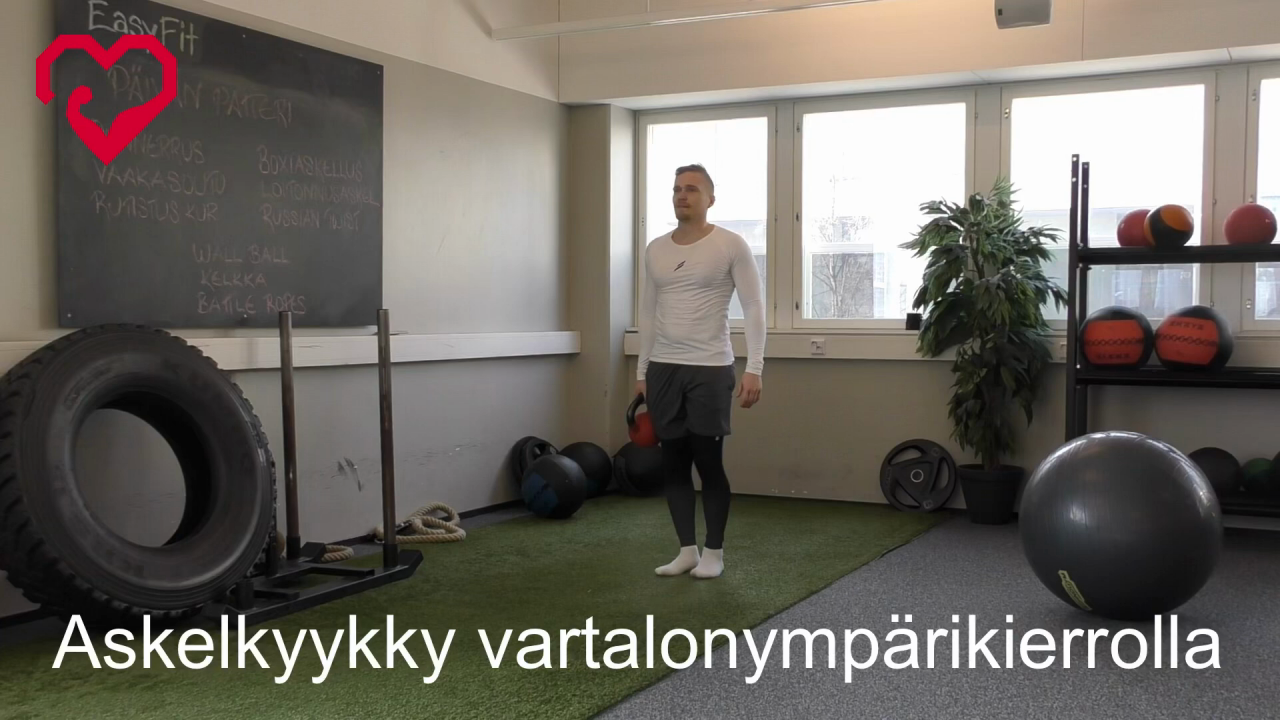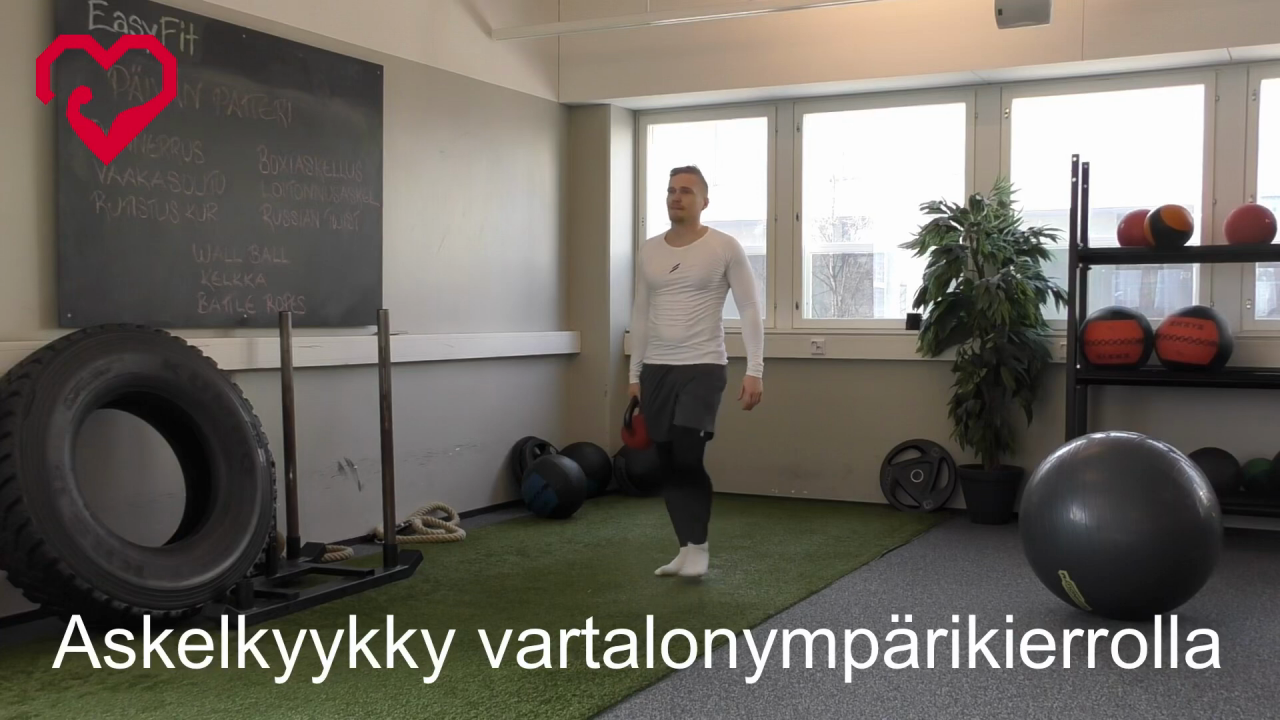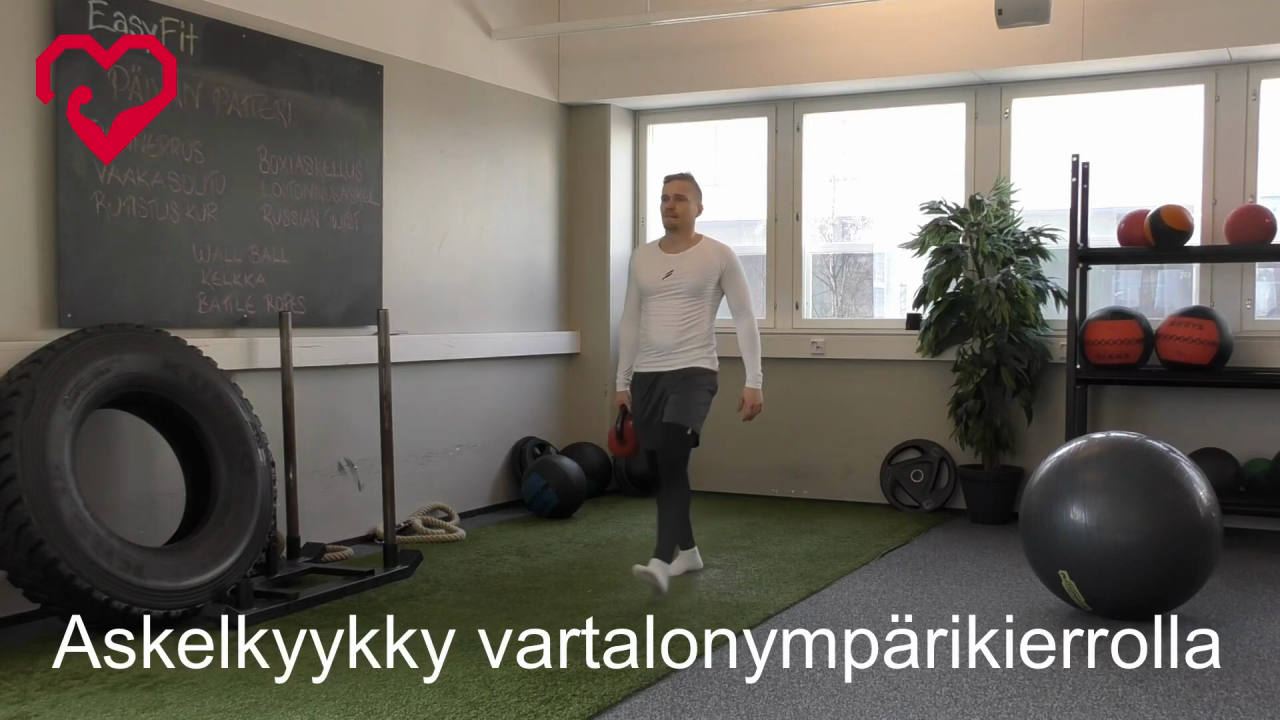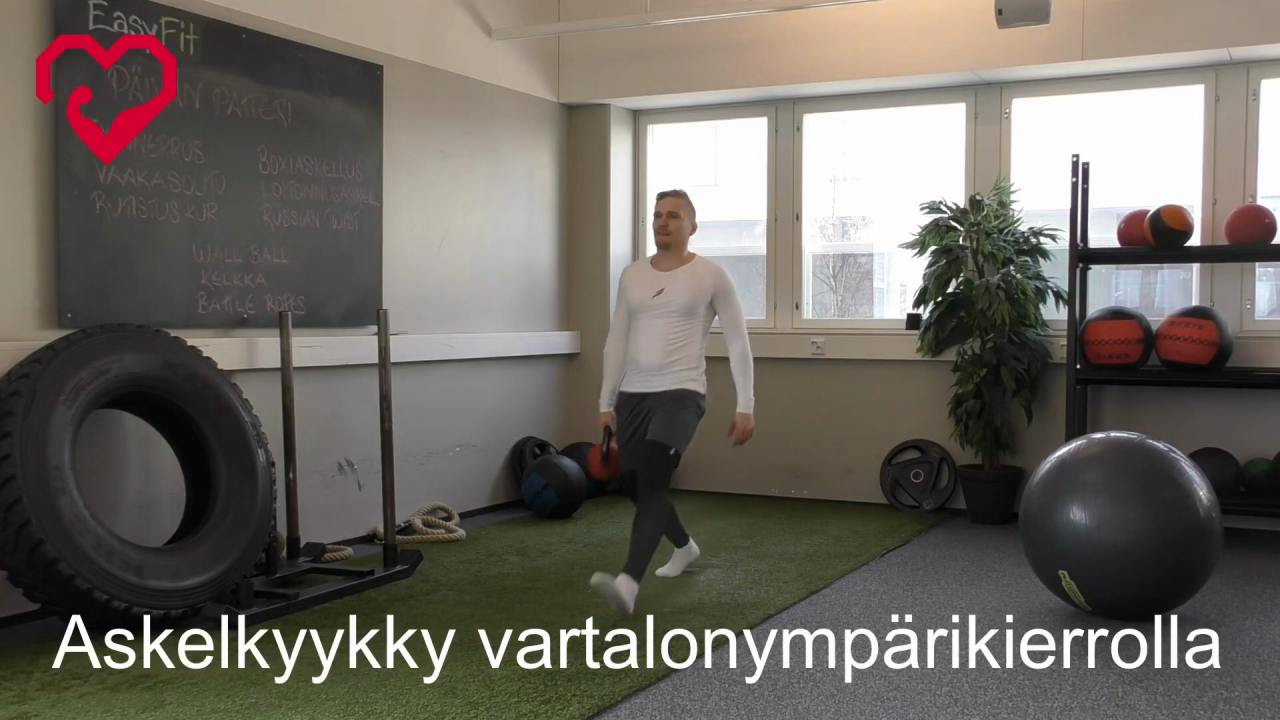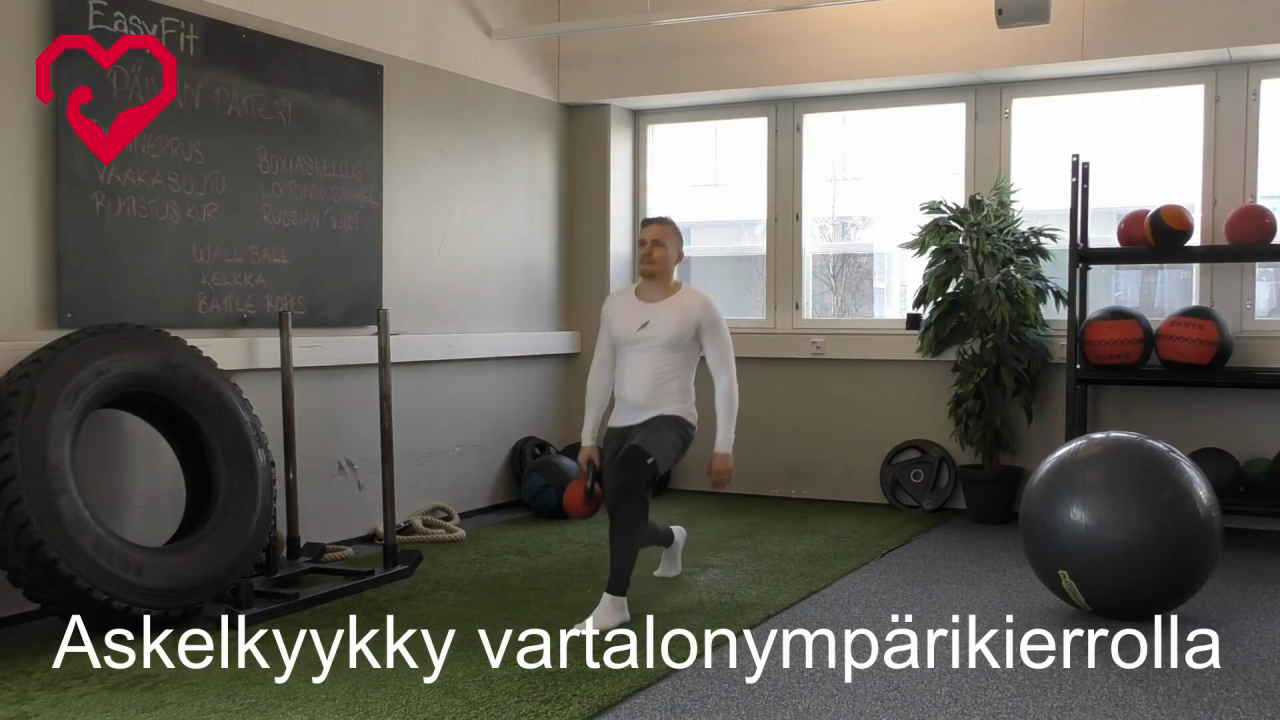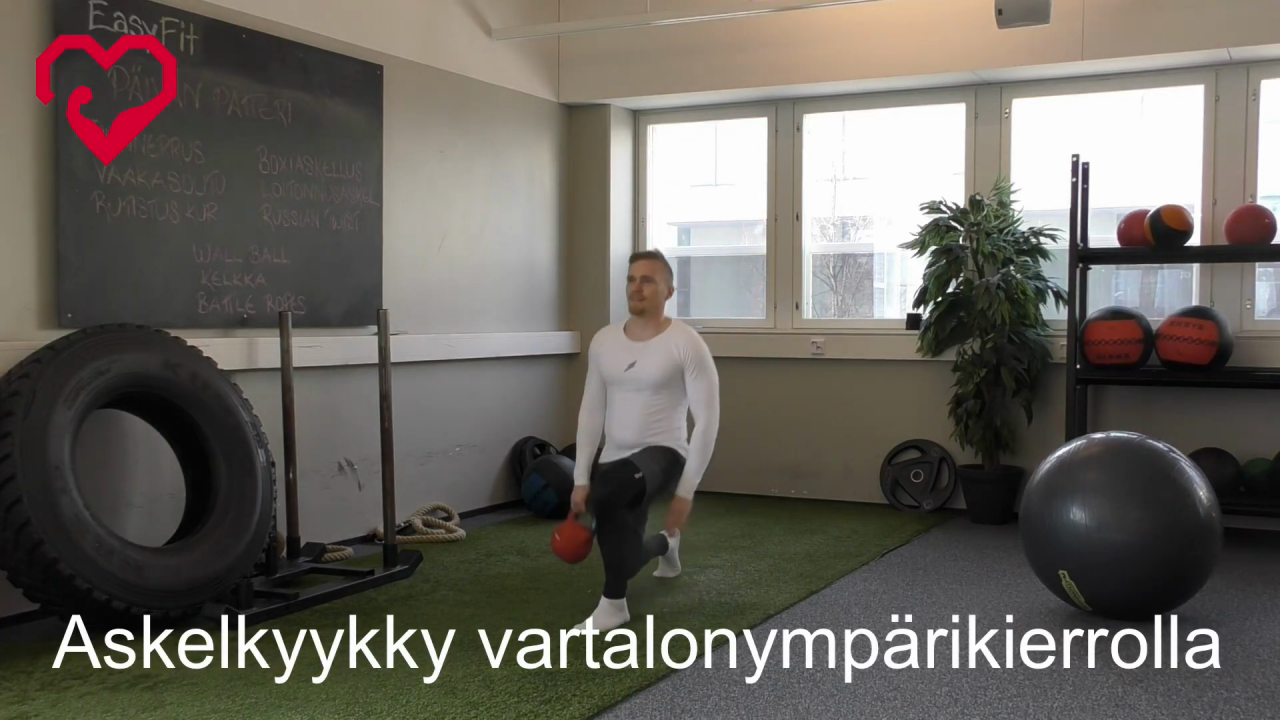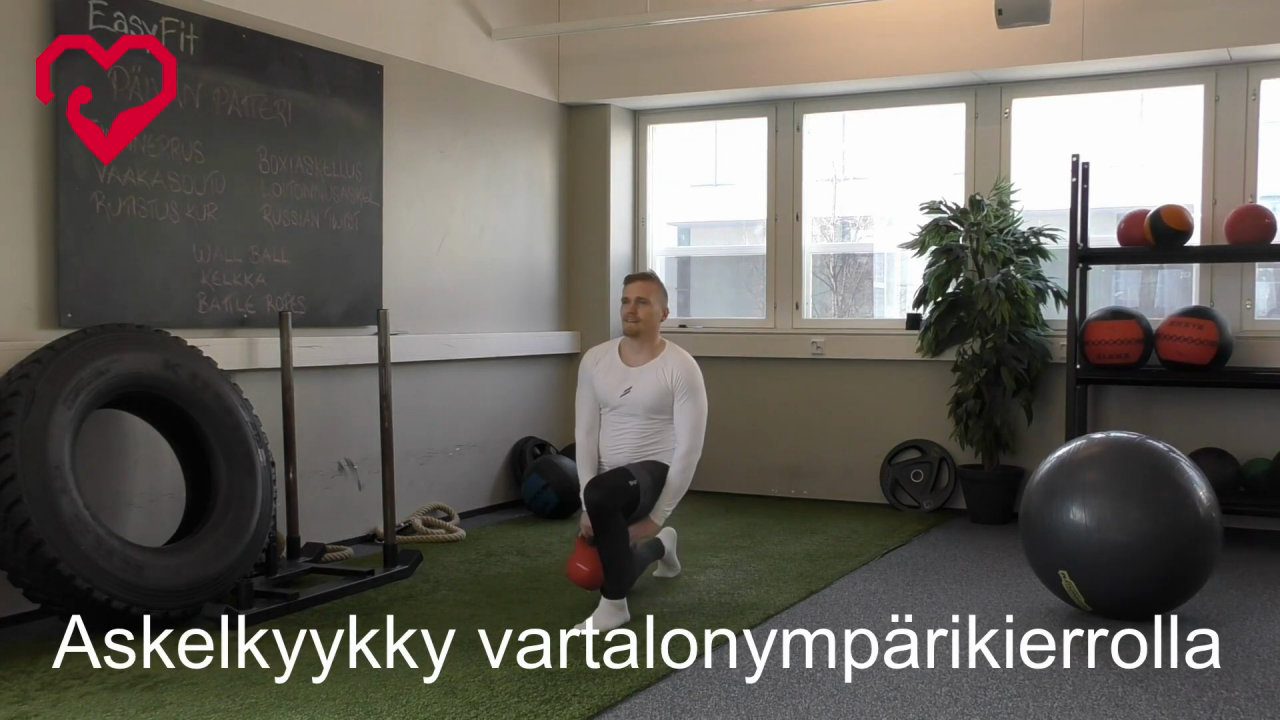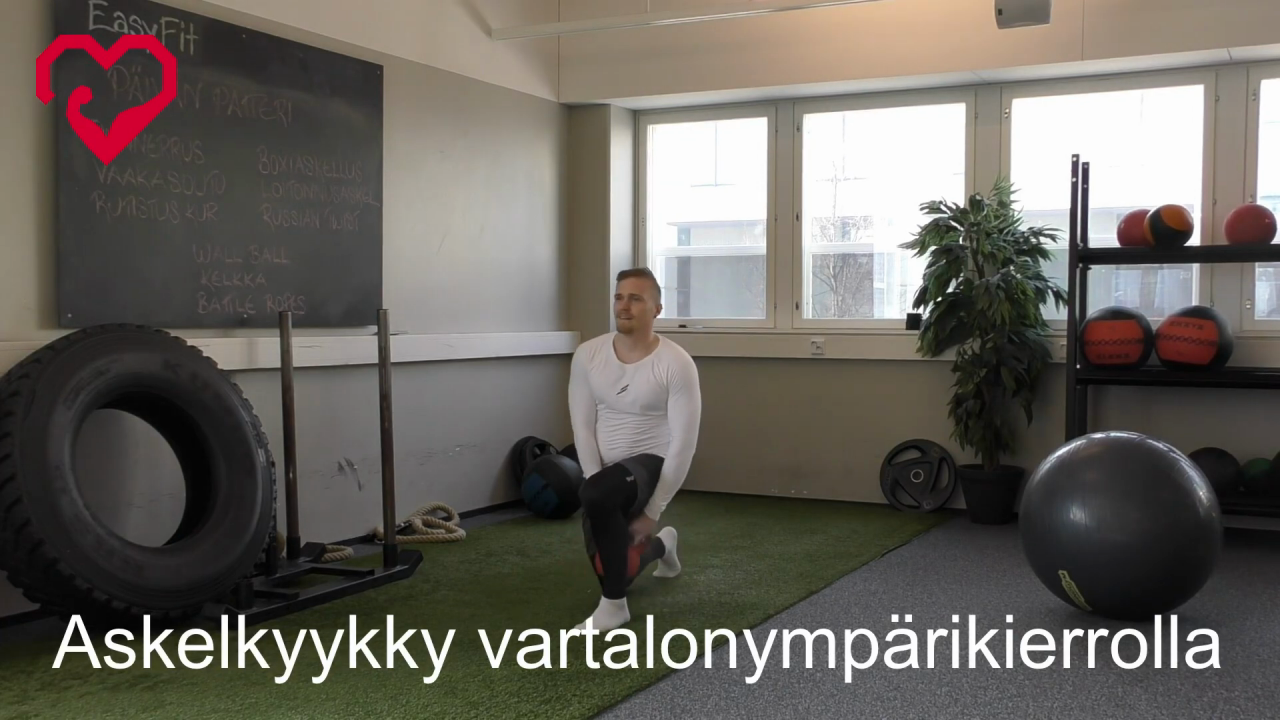
dt=0.2s
person 1, frame 1
left shoulder: (730, 245)
right shoulder: (656, 250)
left elbow: (753, 309)
left wrist: (753, 369)
right wrist: (641, 372)
left hip: (710, 368)
right hip: (664, 369)
left knee: (708, 462)
right knee: (673, 463)
left ankle: (714, 549)
right ankle: (687, 550)
person 1, frame 2
left shoulder: (724, 248)
right shoulder: (648, 251)
left elbow: (750, 311)
right elbow: (640, 316)
left wrist: (754, 371)
right wrist: (634, 374)
left hip: (702, 368)
right hip: (657, 370)
left knee: (688, 462)
right knee: (669, 465)
left ankle: (697, 548)
right ankle: (689, 546)
person 1, frame 3
left shoulder: (719, 256)
right shoulder: (641, 258)
left elbow: (745, 320)
right elbow: (630, 323)
left wrist: (754, 381)
right wrist: (622, 382)
left hip: (693, 373)
right hip: (647, 375)
left knee: (671, 465)
right knee: (662, 470)
left ankle: (660, 563)
right ankle: (687, 551)
person 1, frame 4
left shoulder: (711, 276)
right shoulder: (632, 275)
left elbow: (738, 343)
right elbow: (617, 340)
left wrist: (745, 406)
right wrist: (606, 402)
left hip: (681, 393)
right hip: (633, 394)
left knee: (648, 479)
right knee: (642, 488)
left ankle: (628, 583)
right ankle: (684, 547)
person 1, frame 5
left shoulder: (698, 306)
right shoulder: (615, 304)
left elbow: (725, 379)
right elbow: (601, 372)
left wrist: (723, 446)
right wrist: (589, 437)
left hip: (669, 423)
right hip: (621, 426)
left knee: (622, 483)
right knee: (627, 525)
left ankle: (614, 602)
right ankle: (671, 538)
person 1, frame 6
left shoulder: (687, 344)
right shoulder: (603, 340)
left elbow: (706, 422)
right elbow: (591, 410)
left wrist: (685, 492)
right wrist: (581, 478)
left hip: (662, 455)
right hip: (614, 459)
left knee: (606, 492)
right knee: (621, 558)
left ankle: (613, 604)
right ankle: (664, 544)
person 1, frame 7
left shoulder: (681, 367)
right shoulder: (594, 360)
left elbow: (690, 447)
right elbow: (585, 432)
left wrist: (656, 516)
right wrist: (587, 506)
left hip: (654, 470)
right hip: (607, 476)
left knee: (602, 495)
left ankle: (613, 606)
right ankle: (661, 545)
person 1, frame 8
left shoulder: (676, 363)
right shoulder: (587, 355)
left elbow: (684, 443)
right elbow: (582, 428)
left wrist: (652, 511)
right wrist: (598, 485)
left hip: (649, 464)
right hip: (602, 470)
left knee: (597, 496)
right knee: (613, 565)
left ankle: (613, 606)
right ankle: (661, 544)
